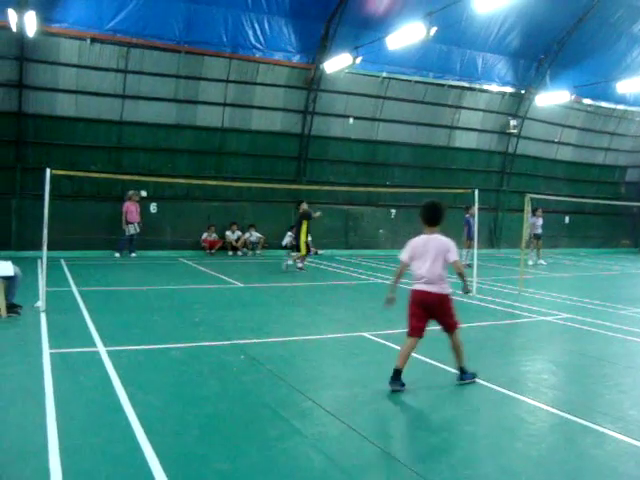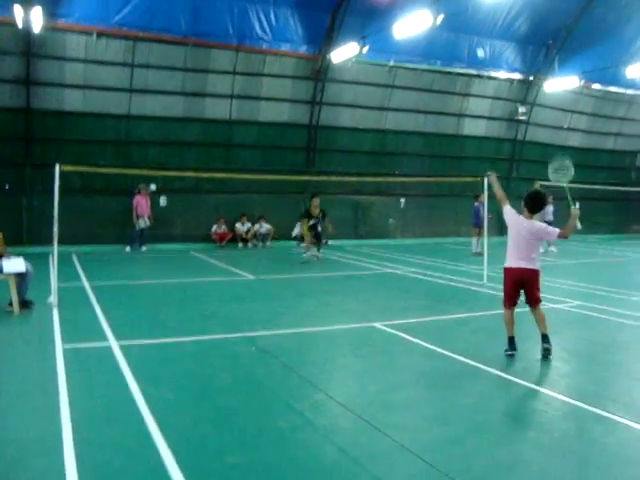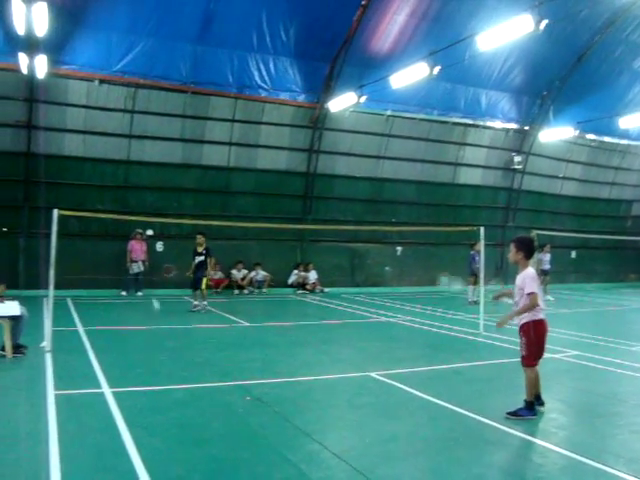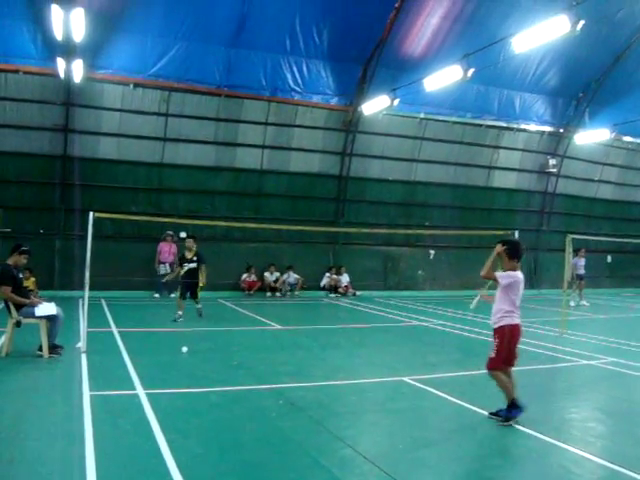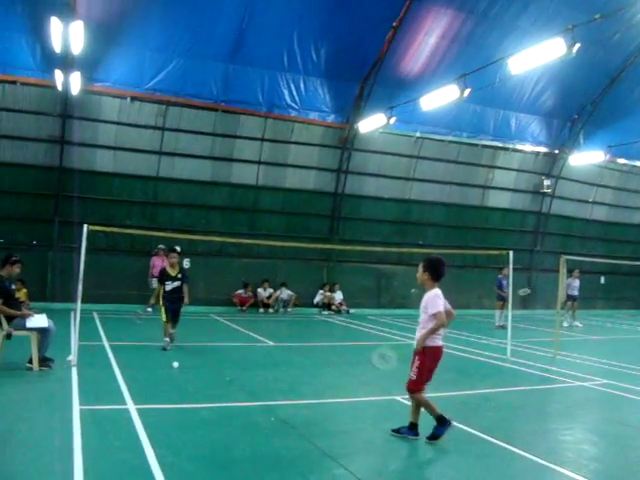
dt=1s
person 1, frame 1
left shoulder: (414, 243)
right shoulder: (446, 243)
left elbow: (401, 270)
right elbow: (458, 268)
left wrist: (392, 291)
right wrist: (465, 284)
left hip: (419, 294)
right hip: (440, 295)
left knee: (413, 338)
right knee: (452, 332)
left ankle: (396, 377)
right ankle: (462, 373)
person 1, frame 2
left shoulder: (513, 219)
right shoulder: (541, 228)
left elbow: (502, 199)
right elbow: (565, 234)
left wrist: (493, 180)
right wrist: (573, 218)
left hip: (511, 269)
right hip: (531, 271)
left knee: (509, 307)
right knee: (535, 307)
left ankle: (511, 344)
right ankle: (545, 340)
person 1, frame 3
left shoulder: (529, 275)
right shoulder: (523, 274)
left elbow: (533, 302)
left wrist: (509, 316)
right wrist: (507, 293)
left hip: (532, 324)
right hip: (529, 323)
left knee: (528, 365)
right knee: (531, 364)
left ankle: (529, 407)
right ankle: (537, 398)
person 1, frame 4
left shoulder: (513, 276)
right shoulder: (513, 276)
left elbow: (484, 274)
left wrist: (494, 254)
left hip: (507, 328)
right hip: (505, 327)
left knee: (493, 369)
right knee: (505, 370)
left ankle: (515, 405)
right ankle: (511, 408)
person 1, frame 5
left shoulder: (432, 296)
right shoulder: (436, 294)
left elbow: (442, 321)
right elbow: (451, 315)
left wrist: (424, 337)
left hip: (428, 348)
right hip: (427, 348)
left knee: (414, 390)
right knee: (415, 389)
left ankle: (441, 420)
right ankle: (412, 427)
